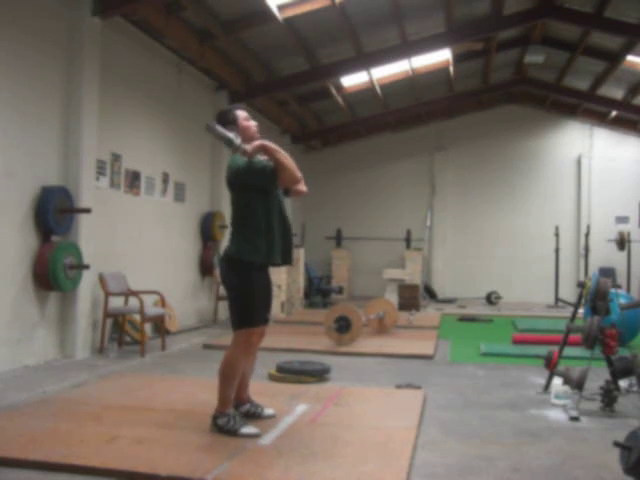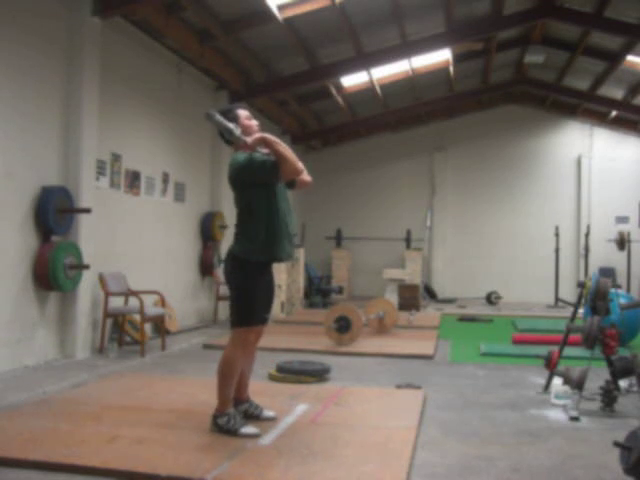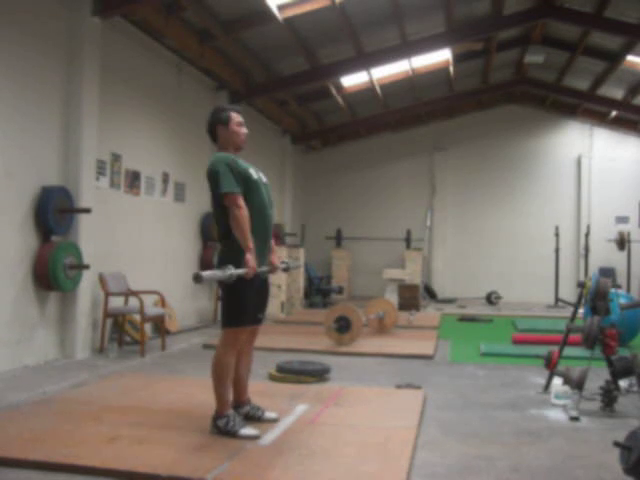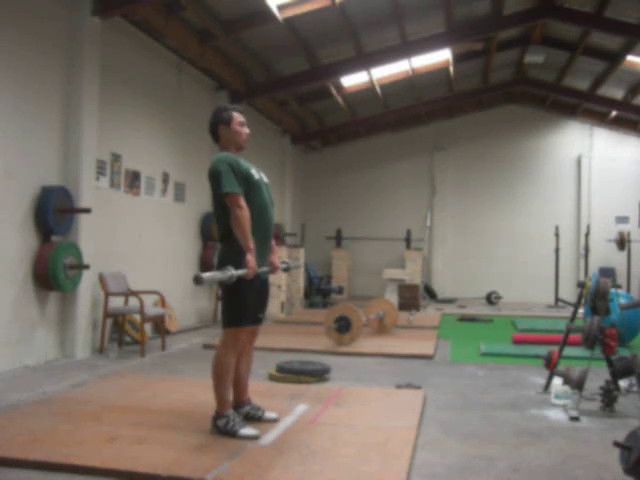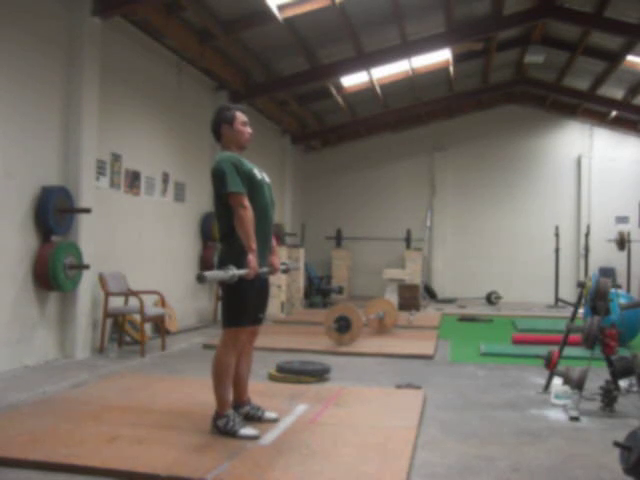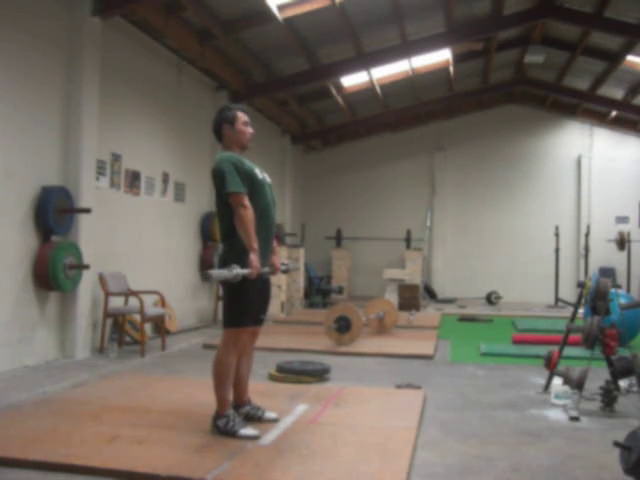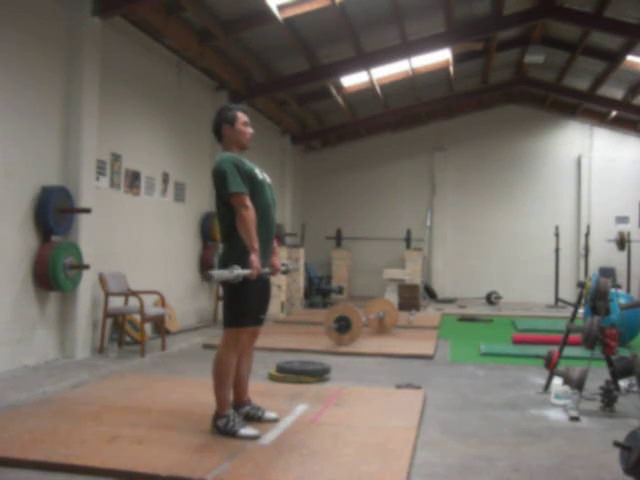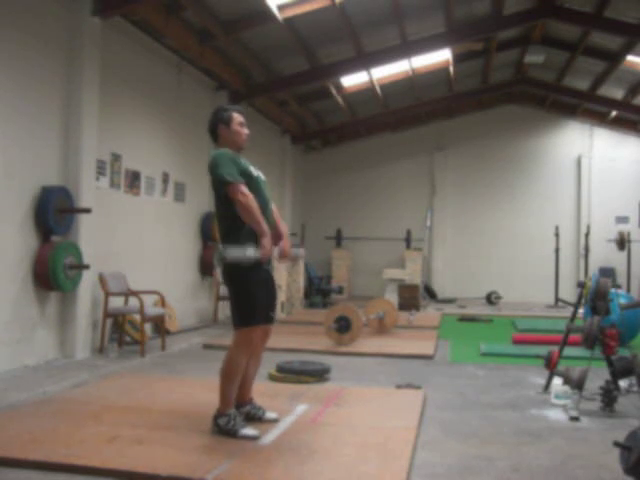
dt=0.3s
person 1, frame 1
left shoulder: (258, 164)
right shoulder: (243, 165)
left elbow: (299, 186)
right elbow: (292, 176)
left wrist: (268, 149)
right wrist: (267, 146)
left hip: (256, 263)
right hip: (244, 263)
left knee: (254, 337)
right knee: (245, 339)
left ankle: (242, 402)
right ankle: (223, 413)
person 1, frame 2
left shoulder: (261, 159)
right shoulder: (245, 161)
left elbow: (302, 178)
right elbow: (293, 169)
left wrist: (268, 143)
right wrist: (268, 139)
left hip: (261, 261)
right hip: (247, 262)
left knee: (253, 337)
right knee: (241, 338)
left ankle: (242, 401)
right ankle: (223, 413)
person 1, frame 3
left shoulder: (245, 165)
right shoulder: (224, 163)
left elbow: (260, 211)
right elbow: (237, 207)
left wrist: (271, 252)
right wrist: (248, 252)
left hip: (256, 265)
right hip: (239, 263)
left knee: (248, 337)
right knee: (233, 339)
left ankle: (242, 403)
right ankle: (223, 415)
person 1, frame 4
left shoulder: (246, 166)
right shoulder: (224, 163)
right elbow: (238, 208)
left wrist: (271, 252)
right wrist: (248, 253)
left hip: (257, 265)
right hip: (239, 264)
left knee: (249, 337)
right knee: (233, 339)
left ankle: (243, 403)
right ankle: (223, 415)
person 1, frame 5
left shoulder: (247, 166)
right shoulder: (227, 163)
right elbow: (242, 208)
left wrist: (272, 253)
right wrist: (250, 253)
left hip: (257, 265)
right hip: (240, 264)
left knee: (248, 337)
right knee: (233, 338)
left ankle: (242, 403)
right ankle: (223, 415)
person 1, frame 6
left shoulder: (248, 165)
right shoulder: (228, 162)
right elbow: (242, 208)
left wrist: (273, 253)
right wrist: (251, 252)
left hip: (259, 265)
right hip: (242, 264)
left knee: (249, 337)
right knee: (234, 339)
left ankle: (242, 403)
right ankle: (224, 415)
person 1, frame 7
left shoulder: (247, 165)
right shoulder: (228, 163)
right elbow: (244, 208)
left wrist: (273, 254)
right wrist: (252, 253)
left hip: (259, 265)
right hip: (242, 264)
left knee: (249, 338)
right knee: (234, 339)
left ankle: (242, 403)
right ankle: (223, 415)
person 1, frame 8
left shoulder: (244, 163)
right shoulder: (222, 158)
left elbow: (265, 206)
right elbow: (241, 196)
left wrist: (283, 237)
right wrist: (264, 235)
left hip: (260, 264)
right hip: (243, 263)
left knee: (260, 337)
right knee: (247, 337)
left ankle: (244, 403)
right ankle: (224, 414)
